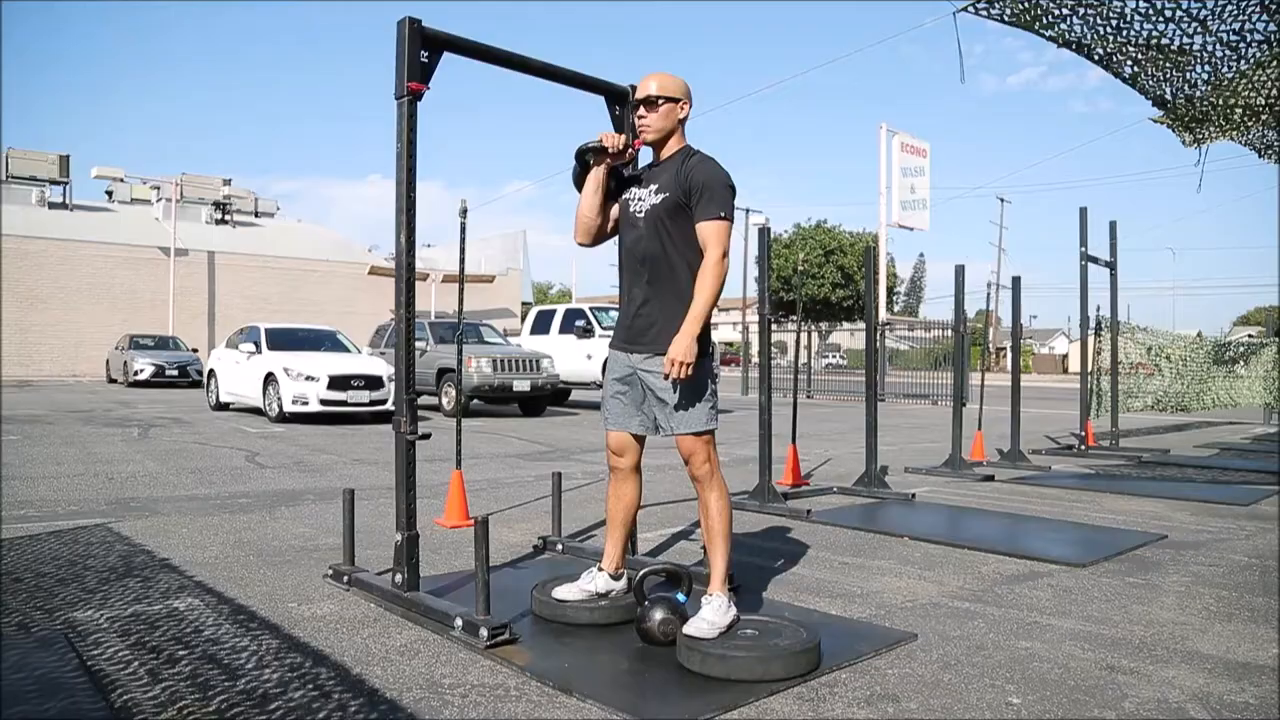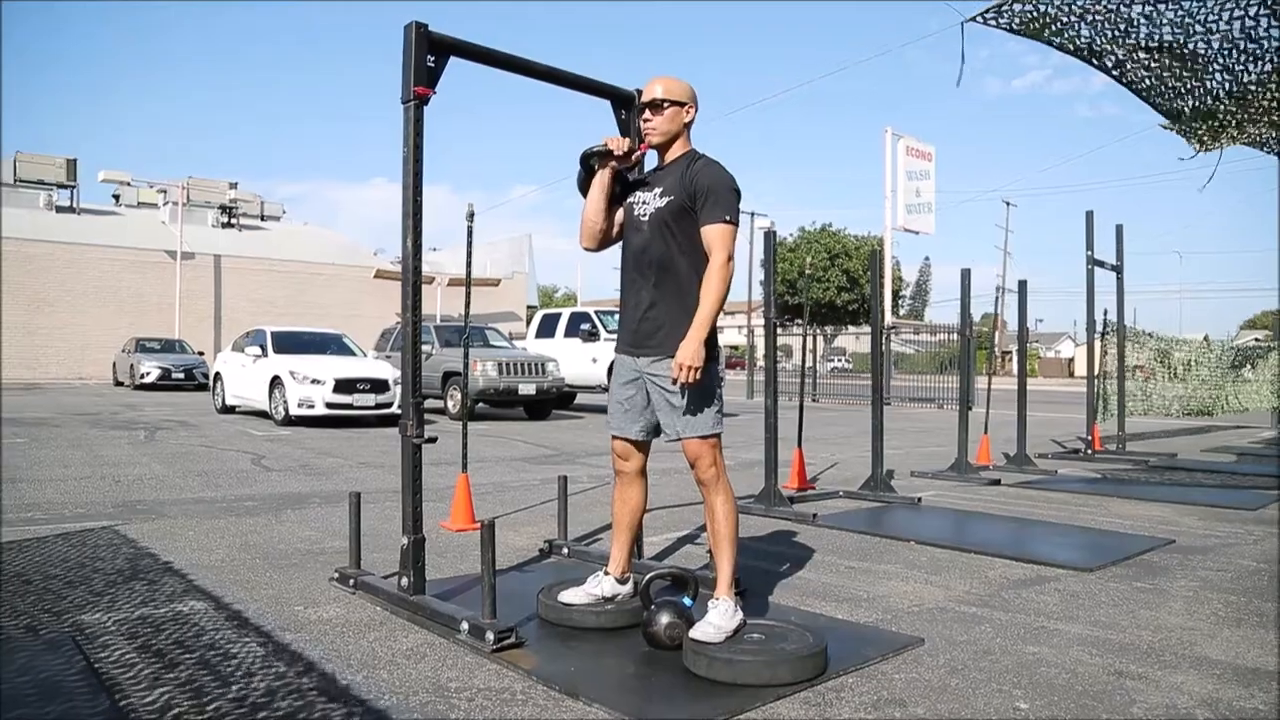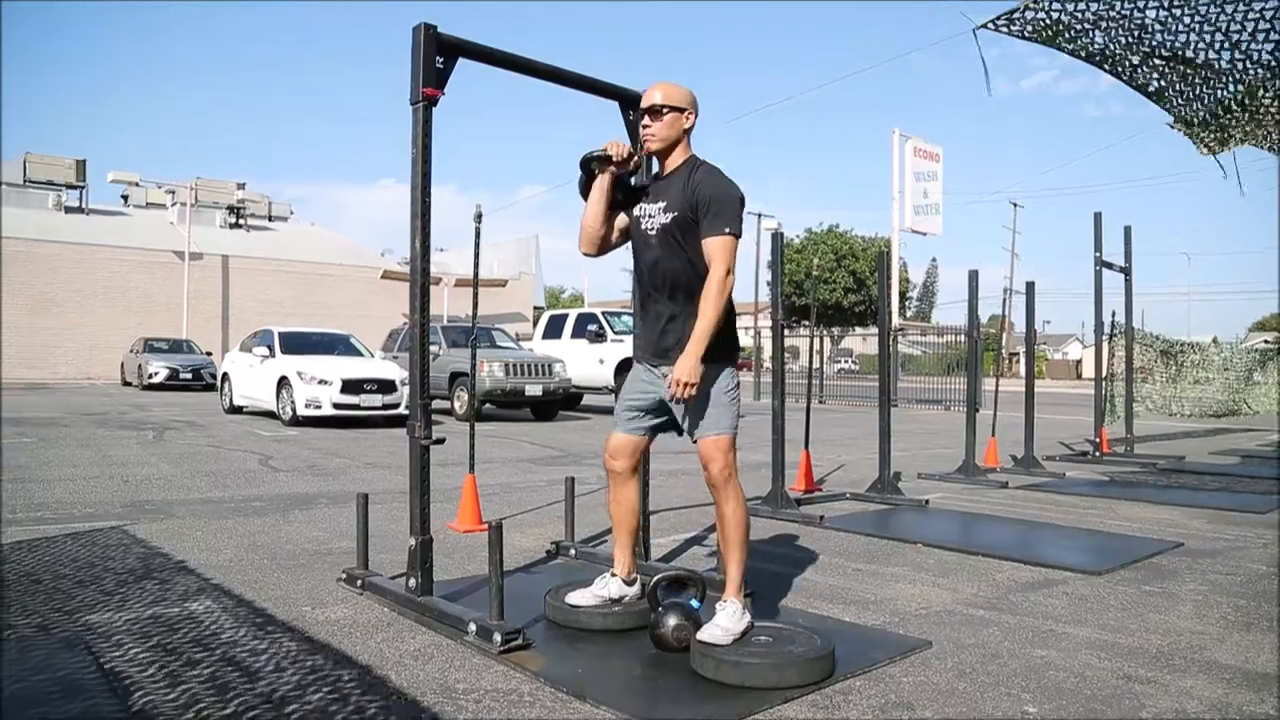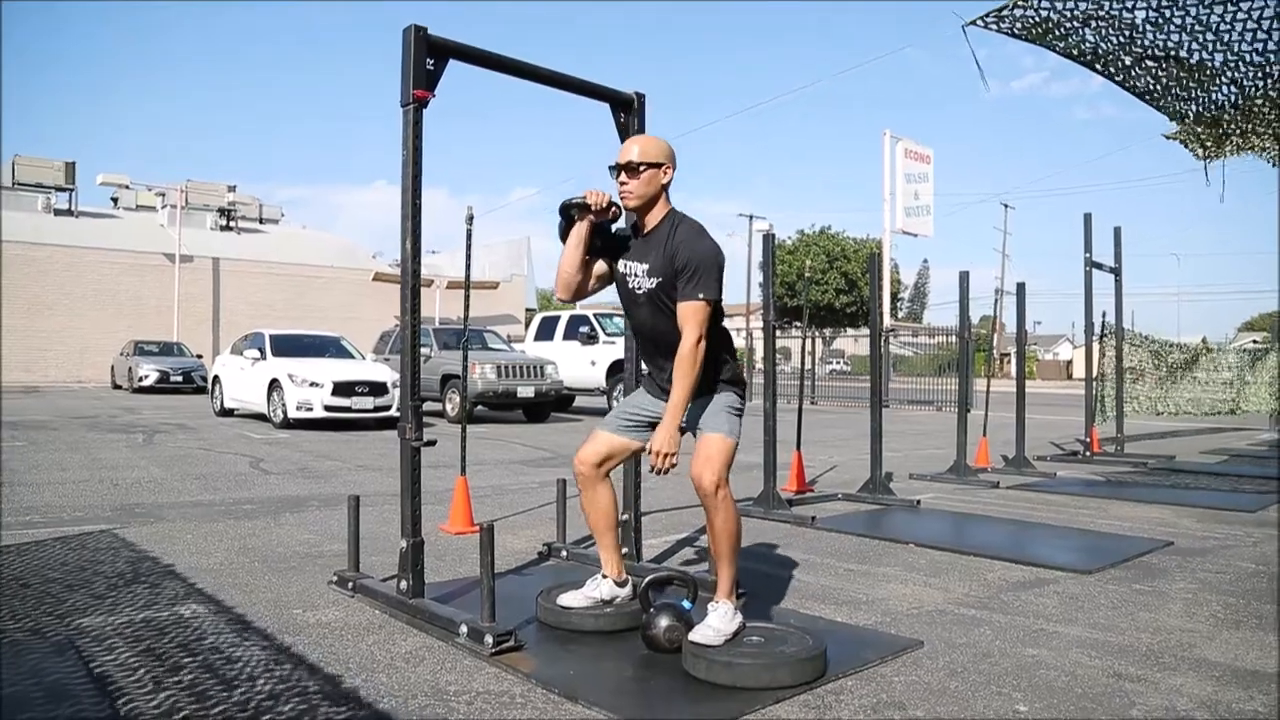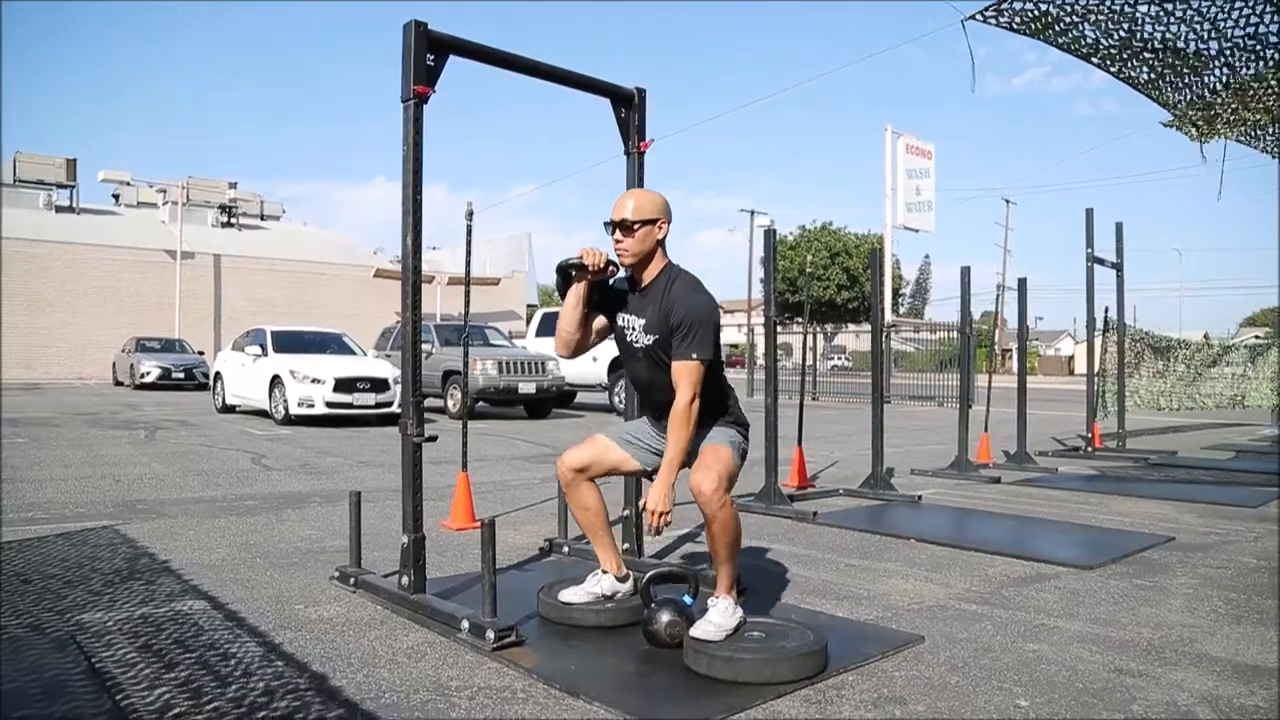
dt=0.3s
person 1, frame 1
left shoulder: (702, 173)
right shoulder: (636, 181)
left elbow: (715, 257)
right elbow: (586, 233)
left wrist: (688, 334)
right wrist: (600, 167)
left hip: (675, 346)
right hip: (626, 346)
left knee: (700, 463)
right knee: (620, 458)
left ankle: (718, 596)
right ankle: (610, 572)
person 1, frame 2
left shoulder: (707, 176)
right shoulder: (640, 185)
left elbow: (720, 261)
right elbow: (592, 238)
left wrist: (696, 337)
right wrist: (607, 170)
left hip: (681, 350)
right hip: (631, 348)
left knee: (706, 466)
right knee: (626, 462)
left ankle: (725, 601)
right ankle: (616, 576)
person 1, frame 3
left shoulder: (711, 186)
right shoulder: (643, 193)
left elbow: (720, 275)
right elbow: (591, 244)
left wrist: (694, 356)
right wrist: (607, 176)
left hip: (708, 357)
right hip: (651, 356)
left knee: (718, 469)
right knee: (618, 459)
left ankle: (733, 603)
right ankle: (622, 578)
person 1, frame 4
left shoulder: (691, 243)
right shoulder: (622, 242)
left elbow: (693, 339)
right elbow: (567, 291)
left wrist: (670, 424)
right wrist: (584, 224)
left hip: (712, 387)
right hip: (656, 385)
left knee: (708, 478)
right knee: (588, 462)
left ankle: (725, 605)
right ankle: (613, 579)
person 1, frame 5
left shoulder: (688, 300)
right shoulder: (618, 292)
left elbow: (688, 400)
right elbow: (567, 346)
left wrist: (663, 482)
right wrist: (580, 284)
left hip: (714, 427)
right hip: (657, 424)
left knee: (706, 485)
right knee: (571, 465)
left ankle: (726, 599)
right ankle: (614, 575)
